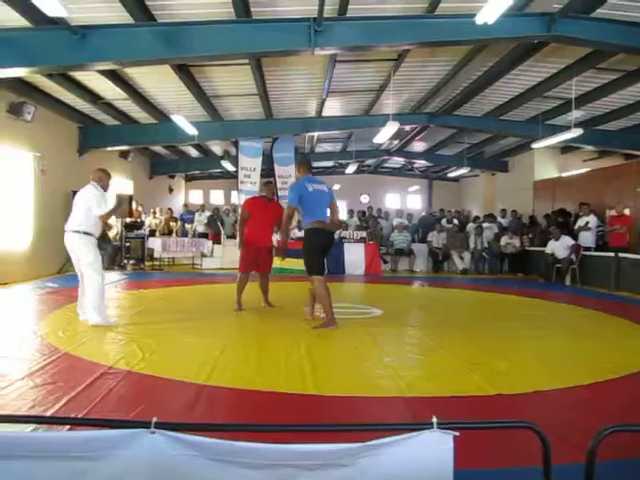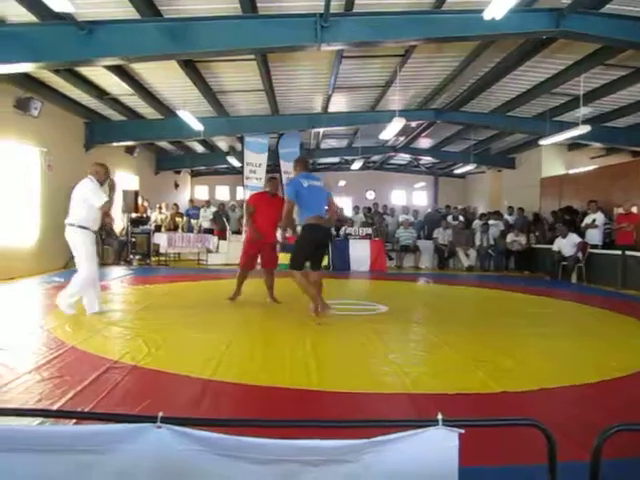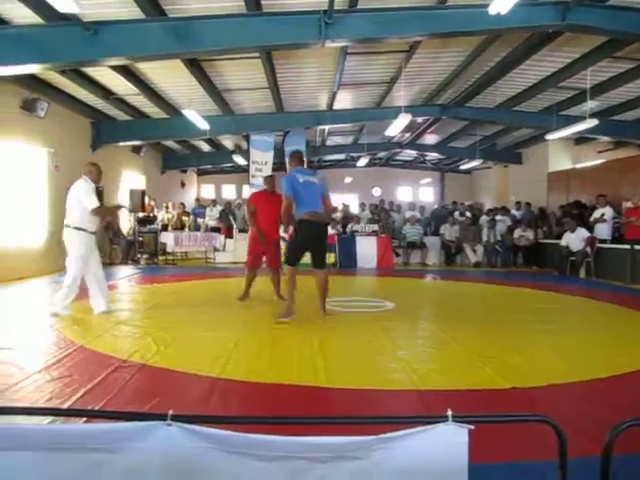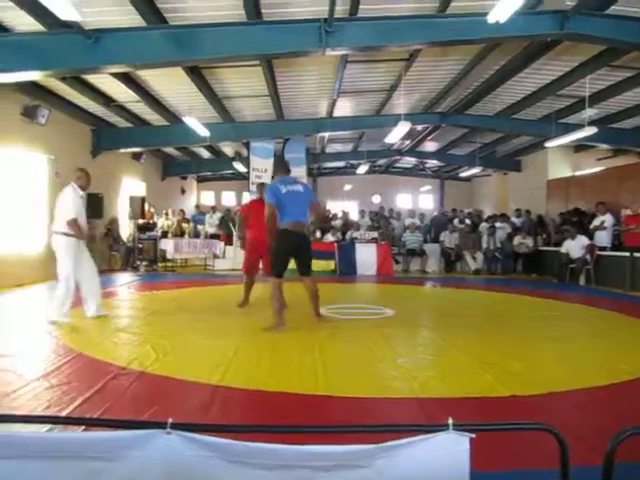
dt=0.2s
person 1, frame 1
left shoulder: (297, 185)
right shoulder: (324, 185)
left elbow: (289, 214)
right elbow: (335, 213)
left wrist: (284, 234)
left hip: (313, 233)
right hip: (328, 233)
left knee: (317, 277)
right knee: (316, 275)
left ankle: (330, 319)
right ankle: (311, 310)
person 1, frame 2
left shoulder: (294, 182)
right shoulder: (321, 183)
left elbow: (288, 210)
right elbow: (333, 211)
left wrist: (287, 227)
left hip: (310, 229)
right hip: (325, 230)
left knee: (296, 270)
right knee: (316, 270)
left ankle: (321, 304)
right ankle: (316, 308)
person 1, frame 3
left shoulder: (289, 177)
right shoulder: (317, 178)
left elbow: (287, 205)
right elbow: (328, 206)
left wrist: (286, 224)
left hip: (305, 224)
right hip: (322, 225)
left knee: (290, 266)
right knee: (320, 268)
left ankle: (289, 308)
right ankle: (322, 307)
person 1, frame 4
left shoulder: (272, 187)
right shoulder: (304, 186)
left elbow: (269, 214)
right elbow: (319, 211)
left wrist: (272, 233)
right wrist: (310, 225)
left hip: (286, 234)
right hip: (303, 235)
left knee: (275, 278)
right knee: (307, 276)
left ankle: (279, 321)
right ankle: (317, 312)
person 2, frame 1
left shoulder: (84, 192)
right shoulder: (96, 193)
right elbow: (104, 217)
left wrist: (102, 226)
right wrist: (117, 207)
left hip: (72, 236)
right hip: (82, 238)
left knee: (85, 276)
right knee: (95, 276)
left ankle: (86, 312)
right ankle: (96, 317)
person 2, frame 2
left shoulder: (86, 185)
right shoulder: (91, 186)
right elbow: (106, 208)
left wrist: (103, 216)
right wrist: (111, 191)
left hip: (80, 231)
right hip: (80, 232)
left knee: (88, 270)
right knee: (88, 270)
left ankle: (92, 306)
right ankle: (65, 300)
person 2, frame 3
left shoulder: (83, 186)
right shoulder: (84, 187)
right elbow: (96, 210)
left wrist: (105, 216)
right wrist: (113, 209)
left hip: (83, 234)
right hip: (77, 234)
left knee: (95, 270)
right knee: (75, 272)
left ankle: (100, 305)
right ankle: (60, 306)
person 2, frame 4
left shoulder: (77, 194)
right shoulder: (70, 194)
right elbow: (71, 222)
left wrist: (84, 236)
right wrist: (86, 237)
left hip: (74, 240)
right hip: (66, 240)
left knee: (88, 272)
right knee: (68, 278)
left ankle: (93, 309)
right ankle: (58, 314)
person 3, frame 1
left shoulder: (278, 207)
right shoulder: (250, 202)
left elbow: (280, 227)
right elbow: (242, 221)
right wrist: (241, 239)
left hip: (266, 245)
right hip: (249, 243)
left knee: (264, 273)
right knee: (244, 271)
left ankle: (266, 300)
right ankle: (238, 301)
person 3, frame 2
left shoulder: (281, 202)
right shoulder: (255, 198)
right elbow: (248, 216)
right wrist: (254, 231)
left hip: (270, 241)
right hip: (253, 238)
left knee: (269, 269)
right knee: (245, 266)
left ankle: (271, 295)
right ankle: (237, 291)
person 3, frame 3
left shoulder: (280, 199)
right shoulder: (255, 196)
right elbow: (249, 215)
right wrist: (257, 230)
left hip: (273, 238)
right hip: (256, 237)
left knee: (274, 267)
right knee: (251, 266)
left ankle: (278, 293)
right ankle: (246, 291)
person 3, frame 4
right shoulder: (248, 206)
right elbow: (241, 225)
right wrist: (242, 239)
left hip: (269, 244)
right hip: (253, 244)
right knee: (249, 272)
right ankle: (246, 298)
